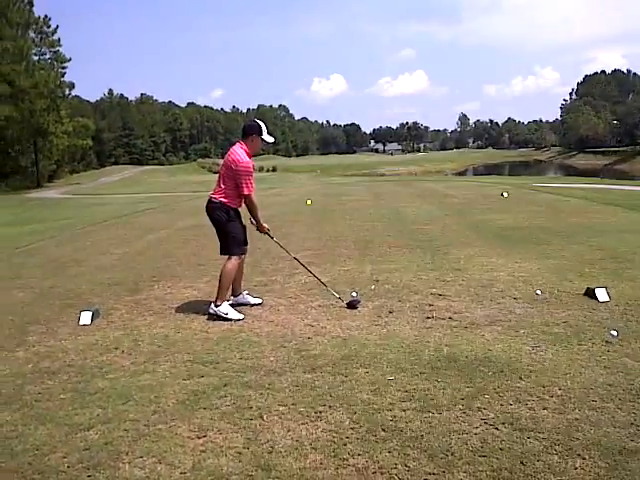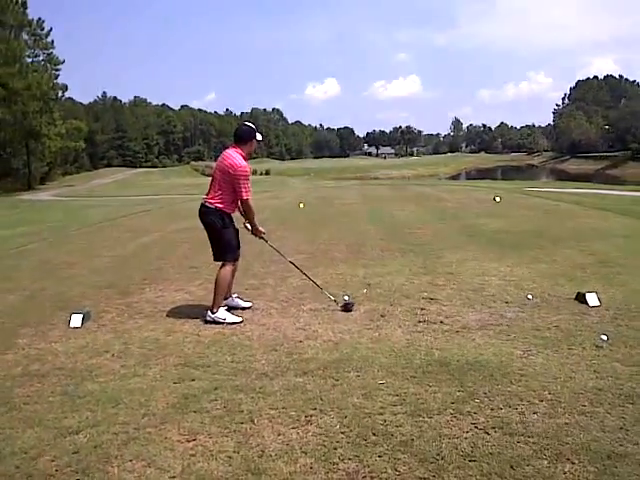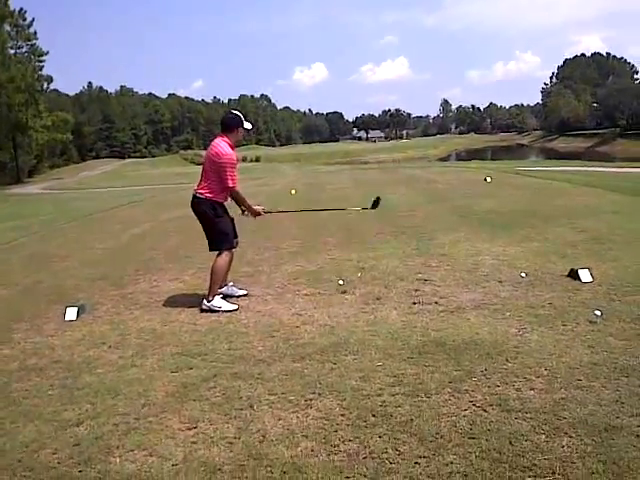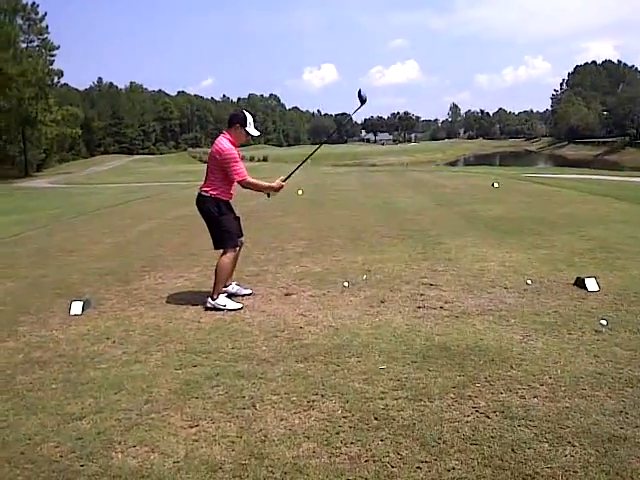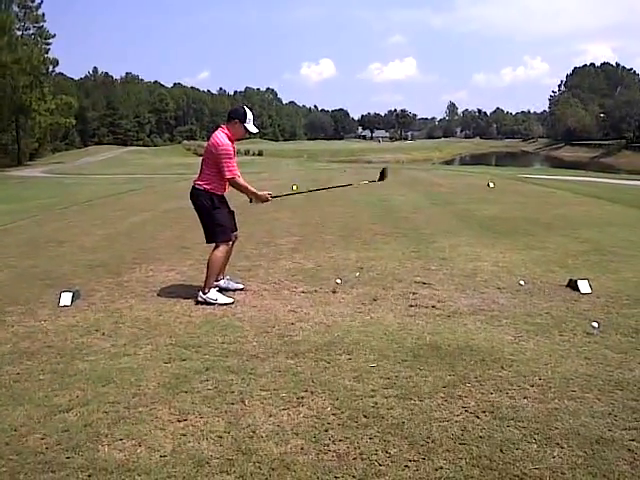
dt=0.4s
person 1, frame 1
left shoulder: (238, 151)
right shoulder: (243, 161)
right elbow: (248, 197)
left wrist: (255, 217)
right wrist: (259, 222)
left hip: (226, 207)
right hip: (222, 209)
left knee: (241, 250)
right knee: (235, 254)
left ankle: (237, 294)
right ankle: (219, 304)
person 1, frame 2
left shoulder: (228, 154)
right shoulder: (241, 165)
right elbow: (245, 201)
left wrist: (245, 216)
right wrist: (255, 227)
left hip: (216, 211)
right hip: (216, 214)
left knee: (233, 256)
right knee: (229, 260)
left ankle: (227, 298)
right ankle: (215, 311)
person 1, frame 3
left shoulder: (219, 145)
right shoulder: (226, 153)
right elbow: (232, 189)
left wrist: (242, 204)
right wrist: (252, 208)
left hip: (211, 202)
right hip: (208, 204)
left knee: (232, 243)
right knee: (226, 249)
left ankle: (222, 286)
right ankle: (210, 300)
person 1, frame 4
left shoulder: (227, 144)
right shoulder: (226, 148)
left elbow: (242, 177)
right elbow: (244, 182)
left wrist: (267, 187)
right wrist: (271, 186)
left hip: (219, 201)
right hip: (212, 202)
left knee: (237, 242)
right knee: (230, 248)
left ankle: (227, 285)
right ankle: (216, 297)
person 1, frame 5
left shoulder: (224, 138)
right shoulder: (223, 143)
left elbow: (234, 174)
right elbow: (233, 180)
left wrist: (252, 192)
right wrist: (257, 194)
left hip: (213, 195)
right hip: (206, 195)
left knee: (231, 236)
right knee: (223, 242)
left ankle: (219, 279)
right ankle: (207, 291)
